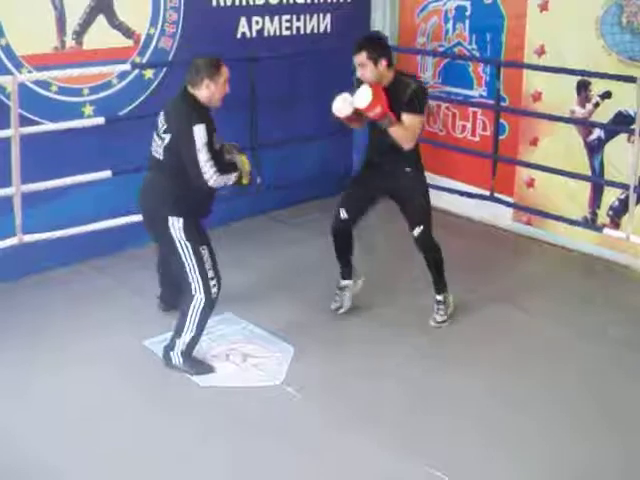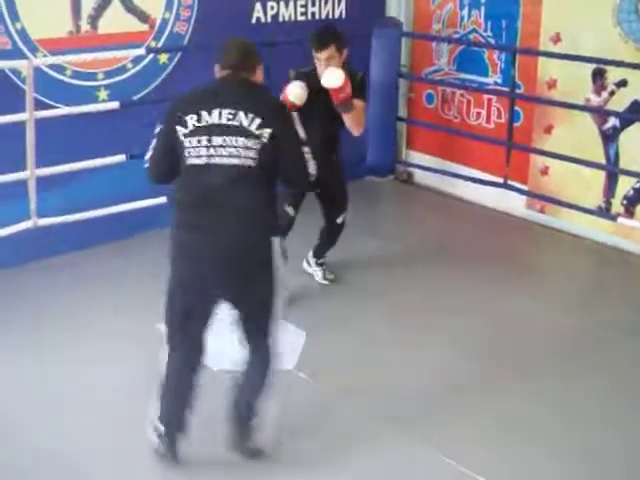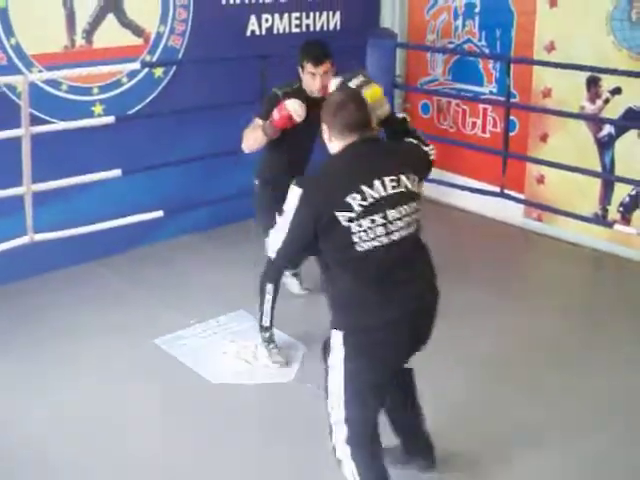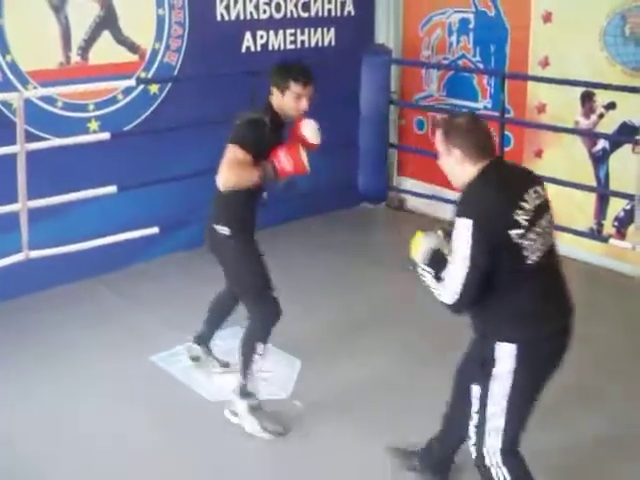
dt=0.7s
person 1, frame 1
left shoulder: (183, 106)
right shoulder: (192, 121)
right elbow: (208, 176)
left wrist: (224, 151)
right wrist: (238, 169)
left hip: (161, 203)
right hip: (173, 212)
left knee: (174, 254)
right knee: (204, 288)
left ankle: (170, 296)
right ankle: (178, 352)
person 1, frame 2
left shoulder: (183, 108)
right shoulder: (274, 112)
left elbow: (156, 171)
right elbow: (302, 180)
left hip: (191, 243)
right hip: (249, 246)
left knee: (184, 343)
right knee: (258, 343)
left ankle: (166, 433)
right ankle: (242, 430)
person 1, frame 3
left shoulder: (316, 187)
right shoulder: (405, 157)
left elbow: (282, 257)
right elbow: (423, 151)
left wrist: (302, 222)
right wrist: (387, 114)
left hip: (363, 325)
right hip: (420, 307)
left knee: (352, 430)
right knee: (391, 373)
person 1, frame 4
left shoulder: (475, 209)
right shoulder: (522, 178)
left elbow: (456, 294)
left wrist: (428, 257)
right wrist: (451, 248)
left hip: (521, 339)
right hip: (541, 317)
left knee: (492, 442)
right knee: (469, 383)
person 2, frame 1
left shoulder: (412, 90)
right shoulder: (368, 87)
left elbow: (408, 141)
right elbow: (358, 123)
left wrist: (380, 114)
right wrist: (347, 113)
left hip: (406, 173)
right hip: (373, 168)
left knee: (423, 238)
right knee: (340, 224)
left ankle: (442, 296)
right ankle: (347, 281)
person 2, frame 2
left shoulder: (355, 81)
right shoulder: (300, 79)
left elbow: (357, 128)
left wrist: (343, 97)
right wrist: (286, 105)
left hip: (329, 162)
left knee: (337, 222)
right knee: (285, 220)
left ankle: (315, 259)
person 2, frame 3
right shoulder: (281, 98)
right elbow: (247, 144)
right wrist: (276, 123)
left hip: (298, 180)
right hip: (270, 183)
left ankle: (290, 272)
person 2, frame 4
left shoulder: (274, 124)
right shoulder: (254, 125)
left elbow: (267, 170)
right elbow: (226, 178)
left wrist: (297, 151)
right wrist: (275, 167)
left hip: (235, 225)
right hip: (228, 228)
left knee: (239, 288)
right knee: (267, 309)
left ankle: (199, 346)
right ankle: (242, 399)
person 3, frame 1
left shoulder: (587, 104)
right shoulder: (574, 110)
right elbow: (584, 117)
right wrist: (598, 100)
left hip: (601, 133)
right hip: (593, 143)
left knee: (623, 115)
right knee: (597, 179)
right ankle: (592, 213)
person 3, frame 2
left shoulder: (602, 92)
right shoulder: (589, 98)
right elbow: (600, 105)
right wrist: (613, 88)
left hip: (616, 122)
right hip: (608, 132)
right knee: (612, 167)
right ankle: (606, 202)
person 3, frame 3
left shoulder: (597, 100)
right shoulder: (584, 106)
right elbow: (594, 112)
right wrist: (608, 97)
left hip: (611, 130)
right hip: (603, 139)
right knee: (607, 176)
right ankle: (602, 210)
person 3, frame 4
left shoulder: (592, 115)
right shoulder: (579, 121)
right elbow: (588, 128)
right wrist: (601, 114)
left hip: (605, 144)
right hip: (598, 153)
left knee: (626, 126)
right knee: (602, 190)
right ankle: (598, 224)
